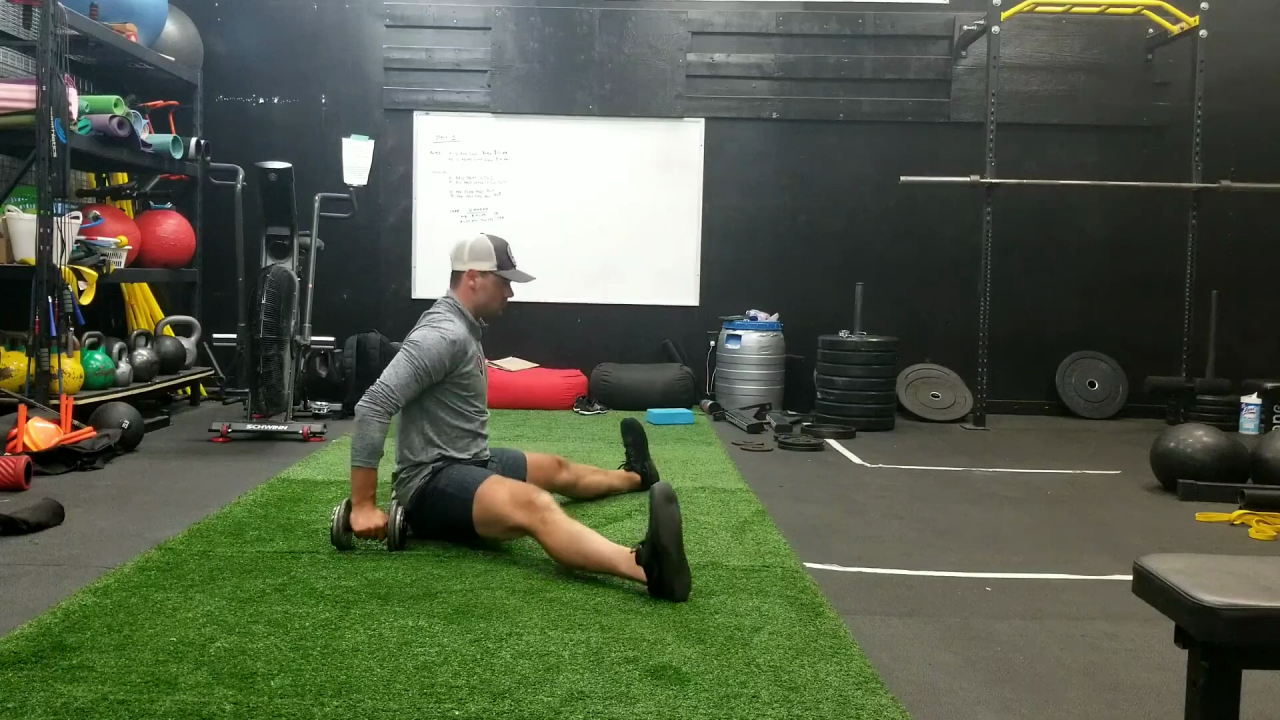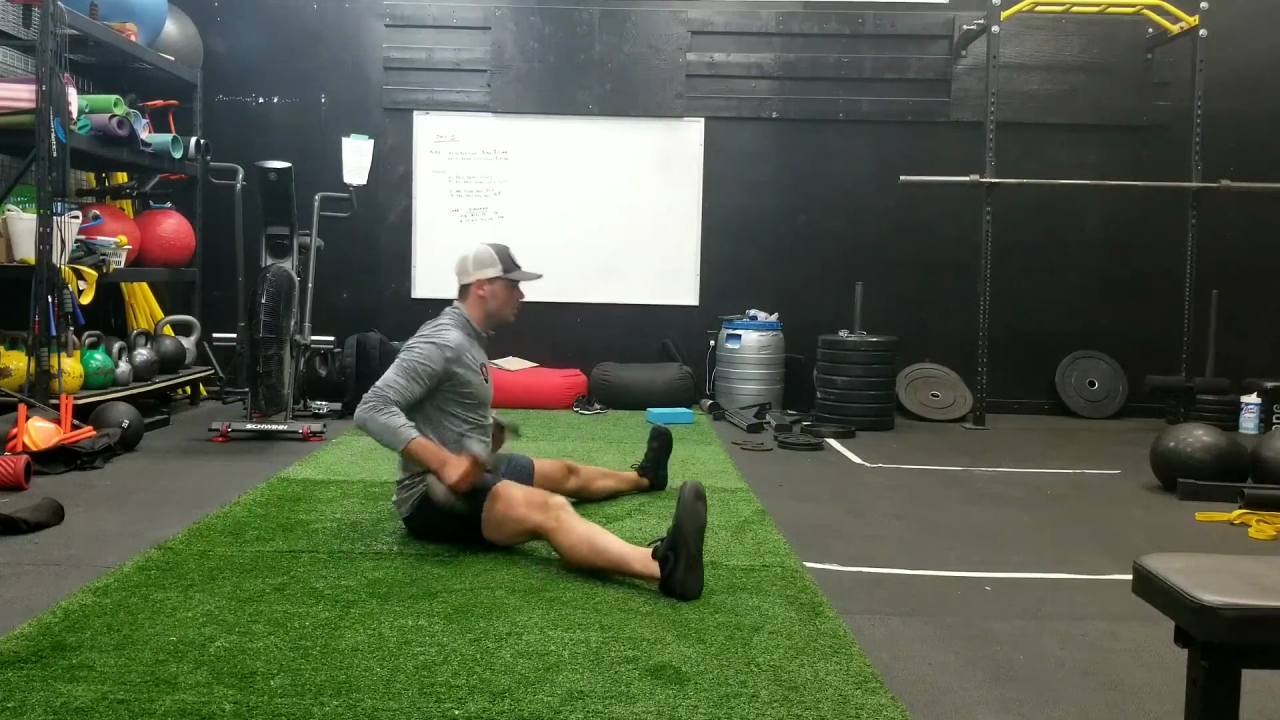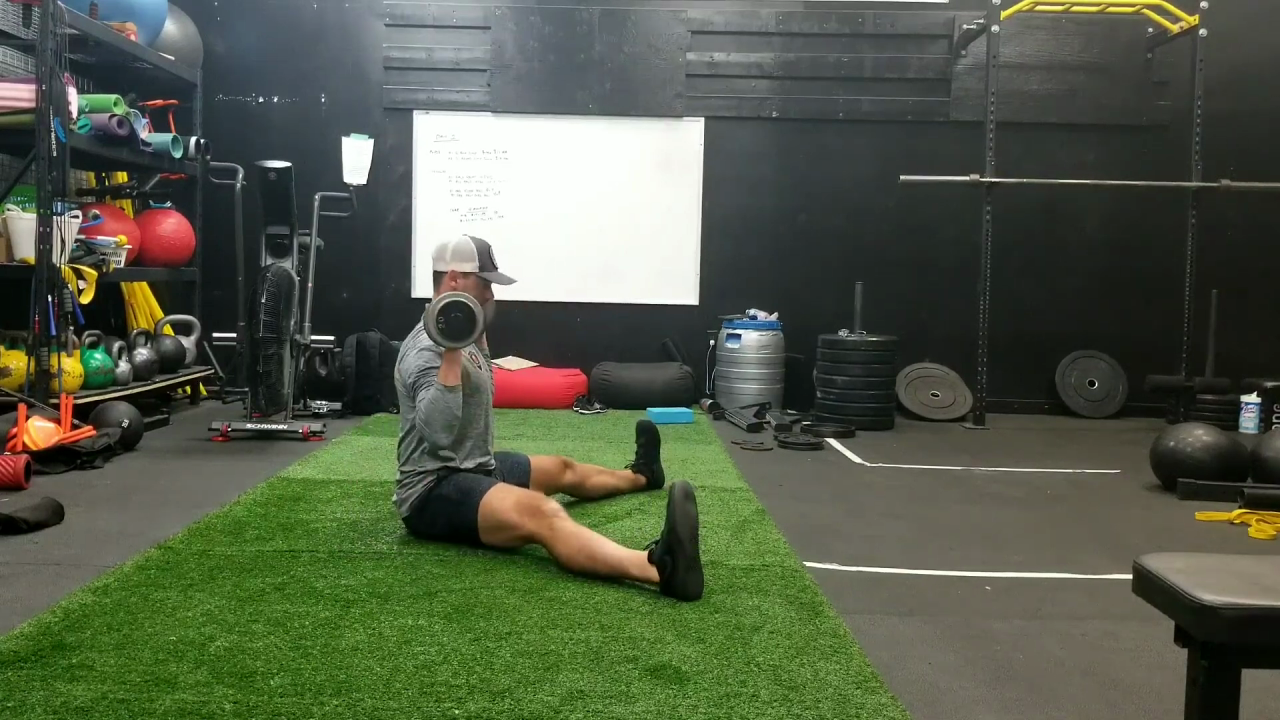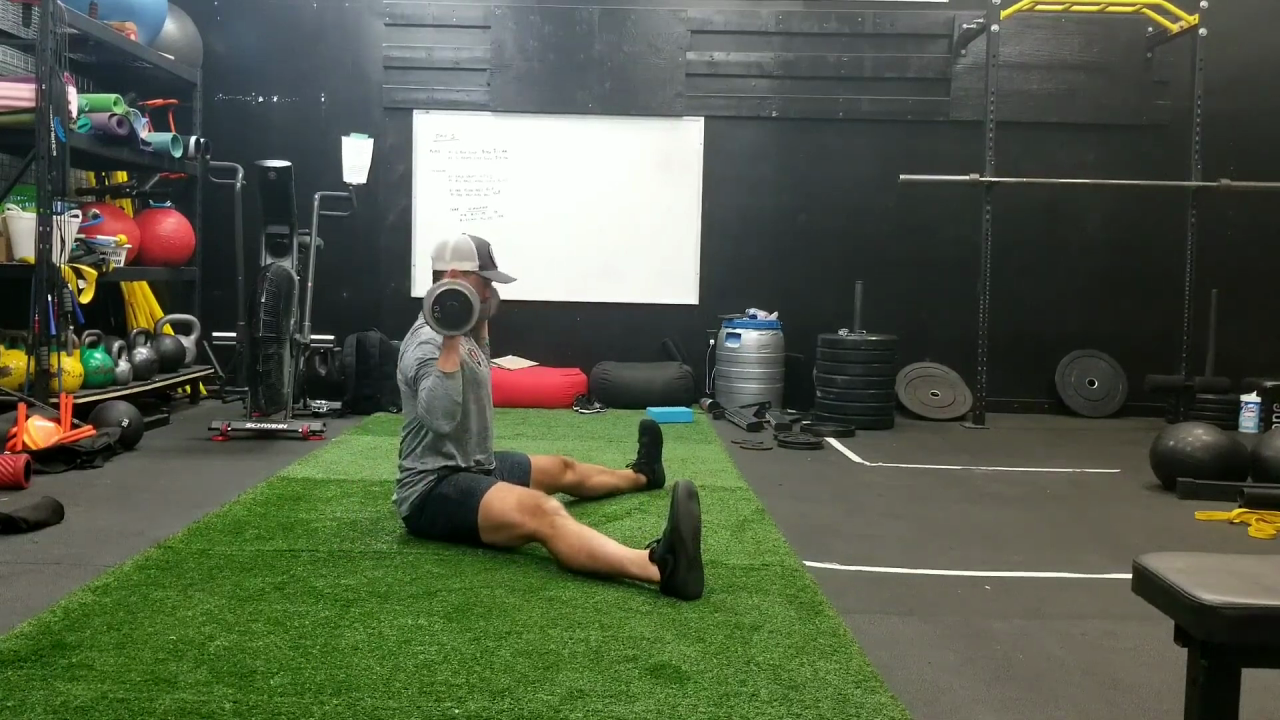
dt=0.7s
person 1, frame 1
left shoulder: (462, 328)
right shoulder: (443, 335)
right elbow: (372, 407)
right wrist: (364, 507)
left hip: (469, 465)
right hip: (433, 484)
left knee: (556, 469)
right knee: (535, 508)
left ankle: (634, 475)
right ankle: (646, 567)
person 1, frame 2
left shoulder: (470, 338)
right shoulder: (442, 343)
right elbow: (371, 410)
right wrist: (443, 462)
left hip: (464, 474)
right hip: (439, 494)
left knee: (566, 473)
right knee: (548, 509)
left ankle: (643, 477)
right ankle: (664, 565)
person 1, frame 3
right shoulder: (428, 347)
left elbow: (478, 393)
right elbow: (438, 432)
left wrist: (477, 337)
right wrist: (452, 352)
right hip: (432, 491)
left knee: (562, 469)
right knee: (540, 514)
left ankle: (641, 475)
right ankle: (660, 567)
person 1, frame 4
left shoulder: (451, 332)
right shoulder: (428, 342)
right elbow: (441, 418)
left wrist: (479, 329)
right wrist: (450, 342)
left hip: (471, 467)
right hip: (432, 490)
left knee: (561, 469)
right knee: (541, 513)
left ankle: (641, 475)
right ankle: (661, 566)
